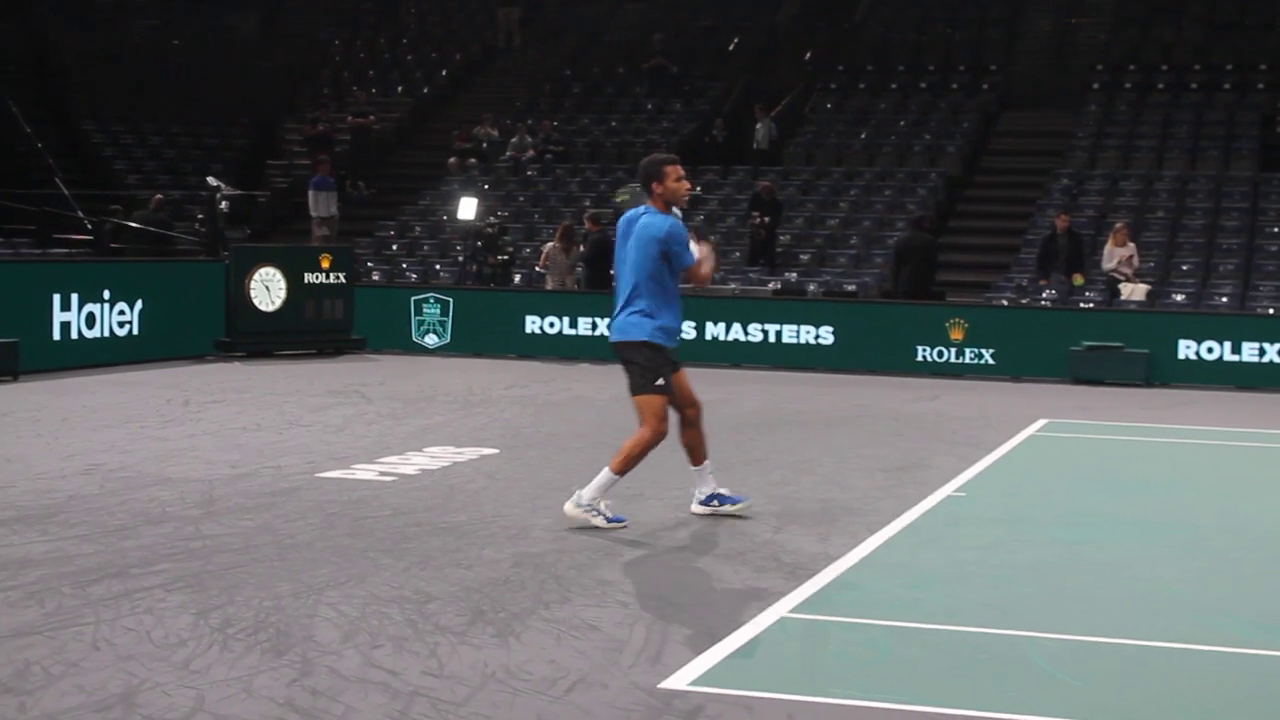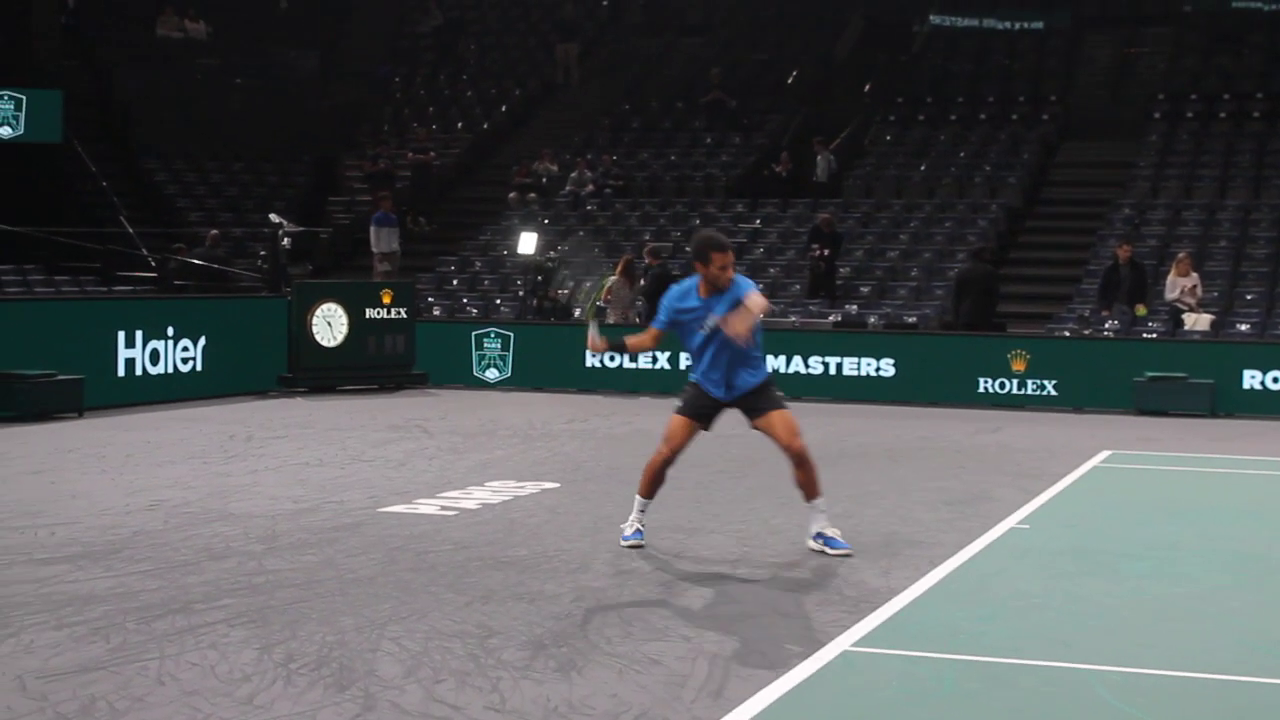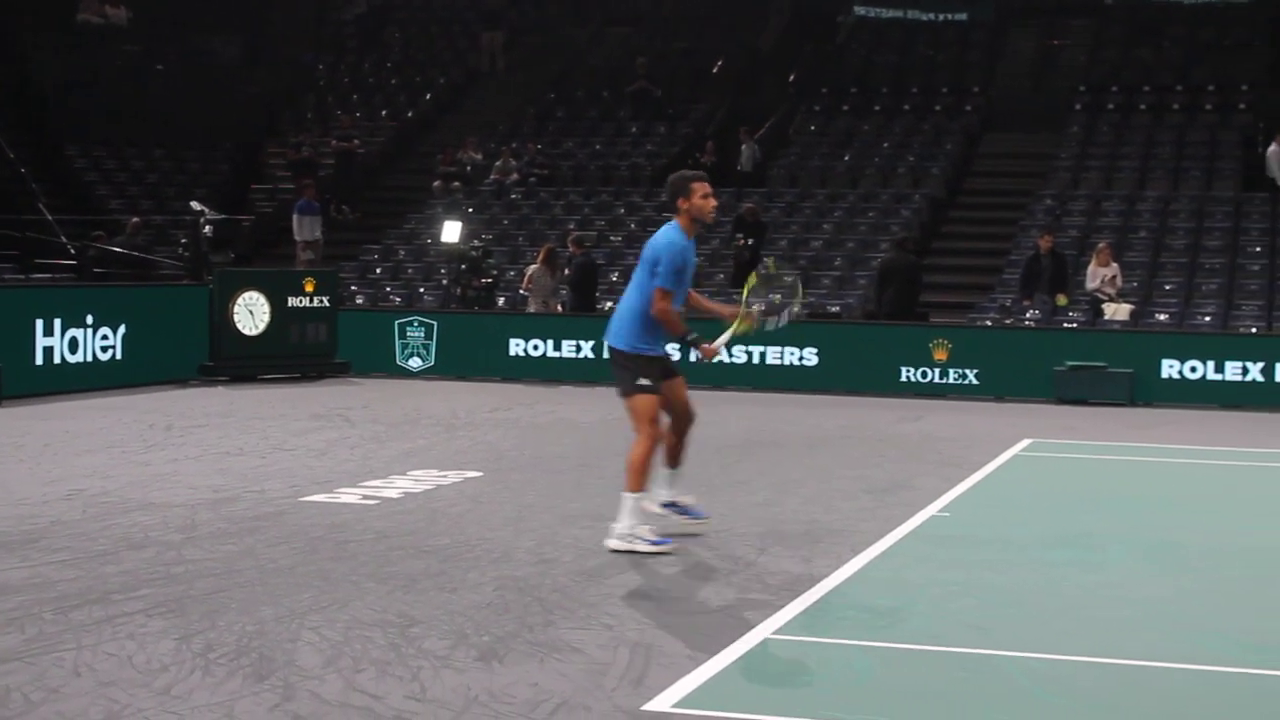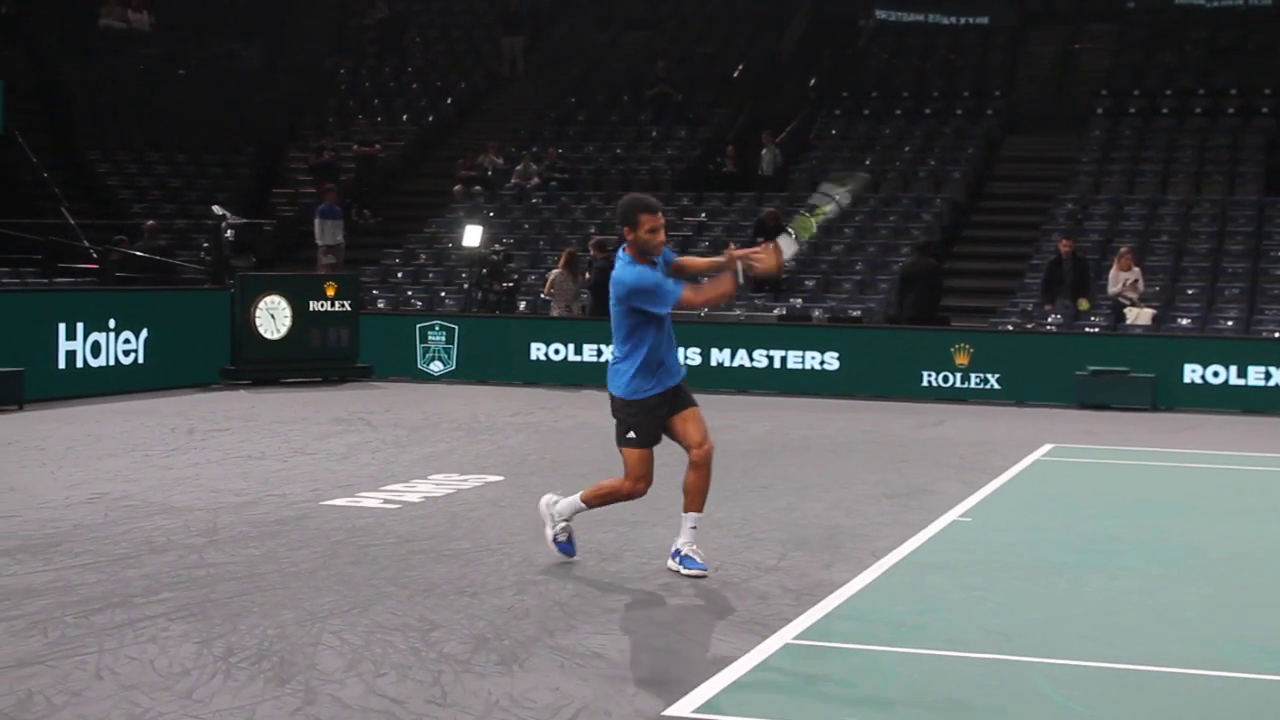
dt=1s
person 1, frame 1
left shoulder: (630, 219)
right shoulder: (668, 227)
right elbow: (699, 277)
left wrist: (690, 249)
right wrist: (706, 256)
left hip: (645, 335)
right hip: (642, 337)
left knee: (691, 410)
right knee: (654, 429)
left ankle: (707, 493)
right ankle: (588, 500)
person 1, frame 2
left shoulder: (739, 286)
right shoulder: (677, 296)
left elbow: (760, 302)
right elbow: (650, 340)
left wrist: (747, 317)
right wrist: (612, 345)
left hip: (752, 384)
right hip: (706, 384)
left knee: (797, 450)
right knee: (665, 453)
left ankle: (820, 528)
right ankle: (636, 520)
person 1, frame 3
left shoulder: (678, 238)
right shoulder: (674, 244)
right elbow: (661, 308)
left wrist: (722, 310)
right wrist: (694, 343)
left hip: (647, 345)
right hip: (633, 344)
left knee: (683, 416)
right knee: (650, 434)
left ankle: (665, 497)
right ankle: (625, 529)
person 1, frame 4
left shoulder: (655, 251)
right shoulder: (631, 279)
left elbow: (685, 267)
right elbow: (701, 299)
left wrist: (730, 260)
right wrist: (742, 269)
left hip: (669, 381)
right hip: (634, 389)
left knee: (702, 451)
right knee: (636, 483)
left ankle: (684, 545)
right ankle: (560, 508)
